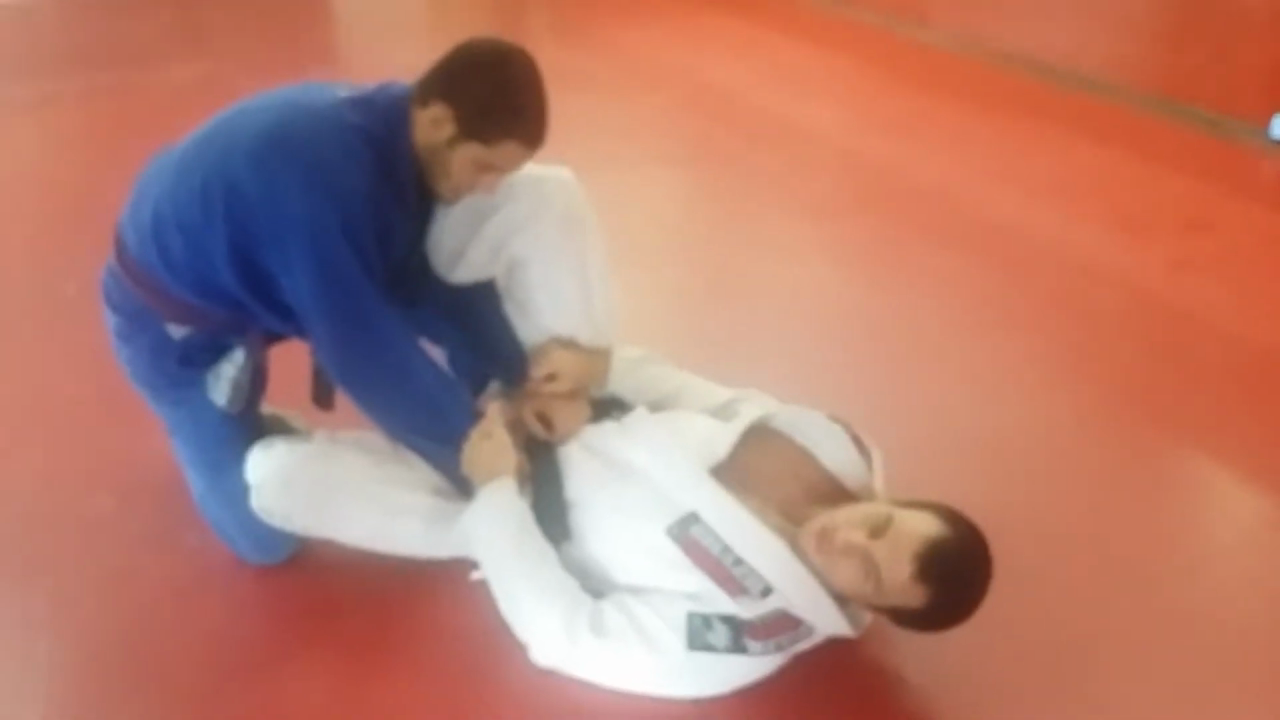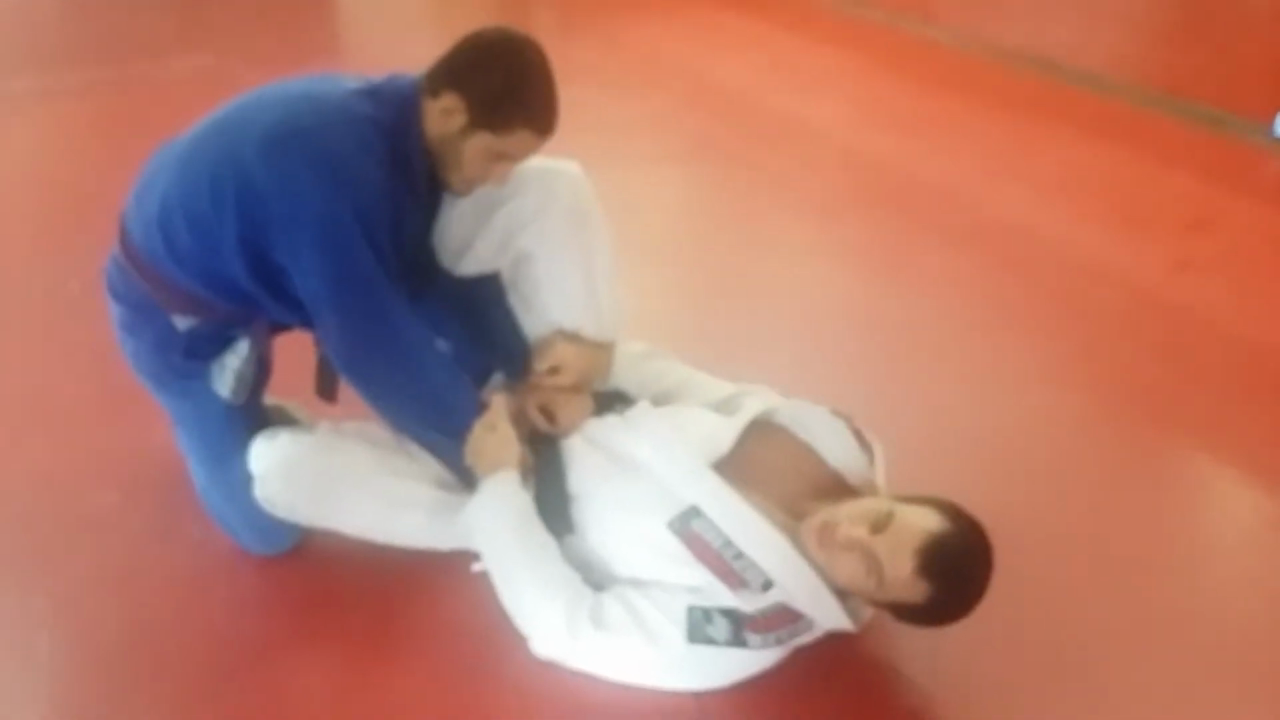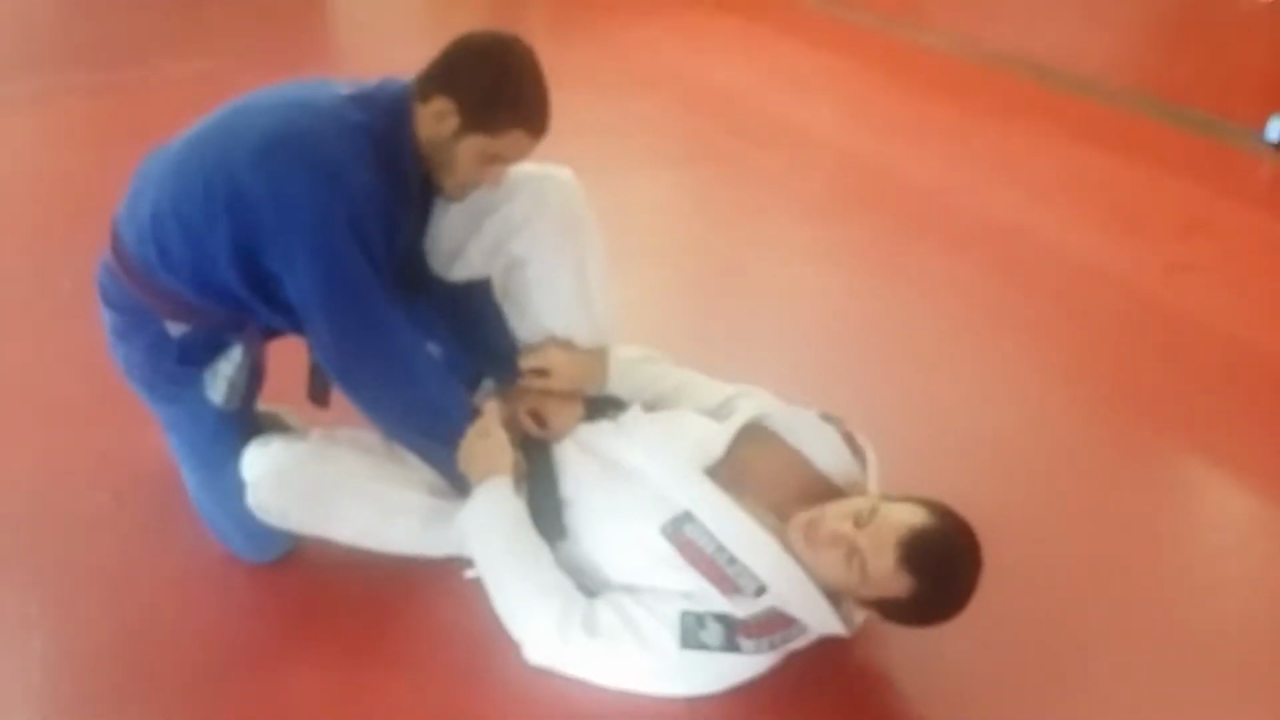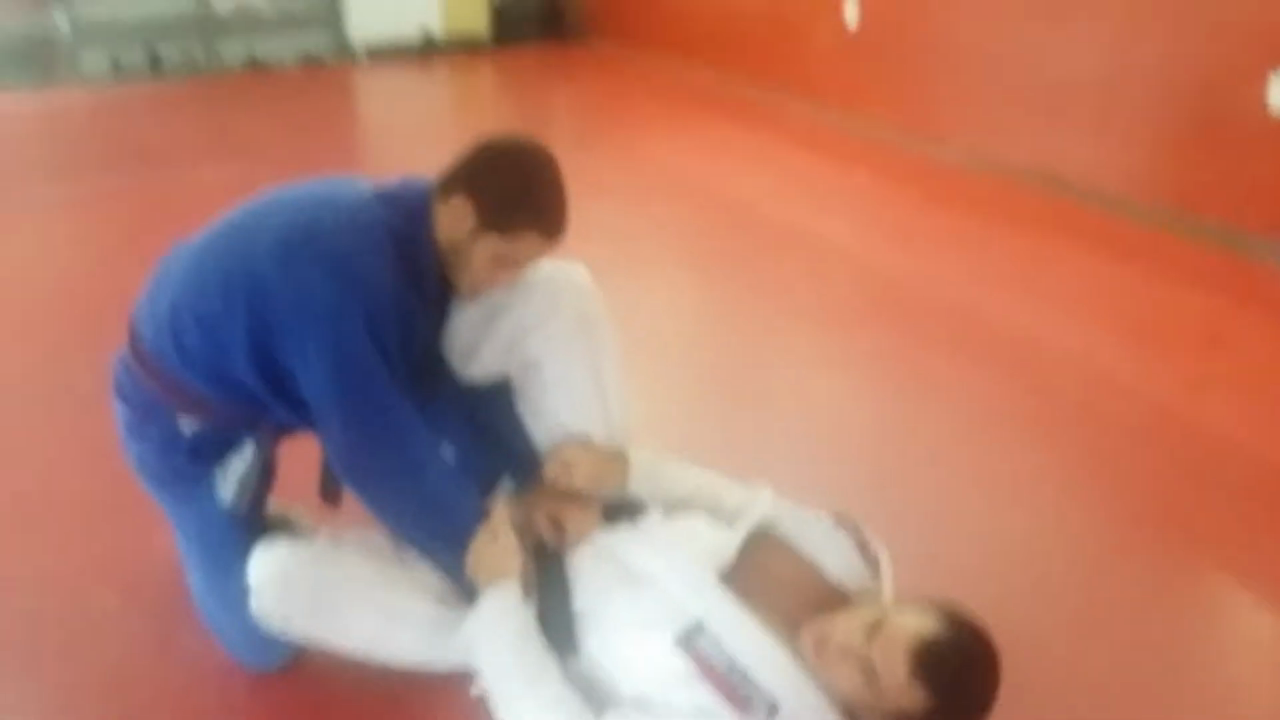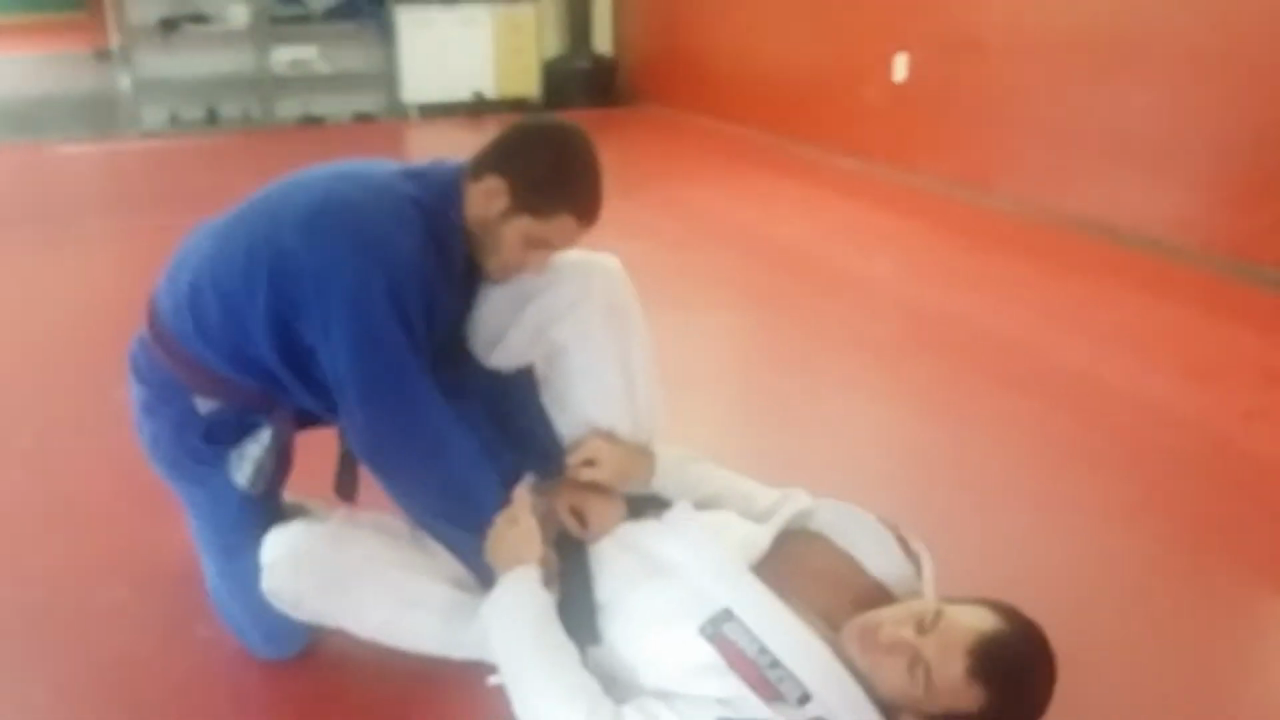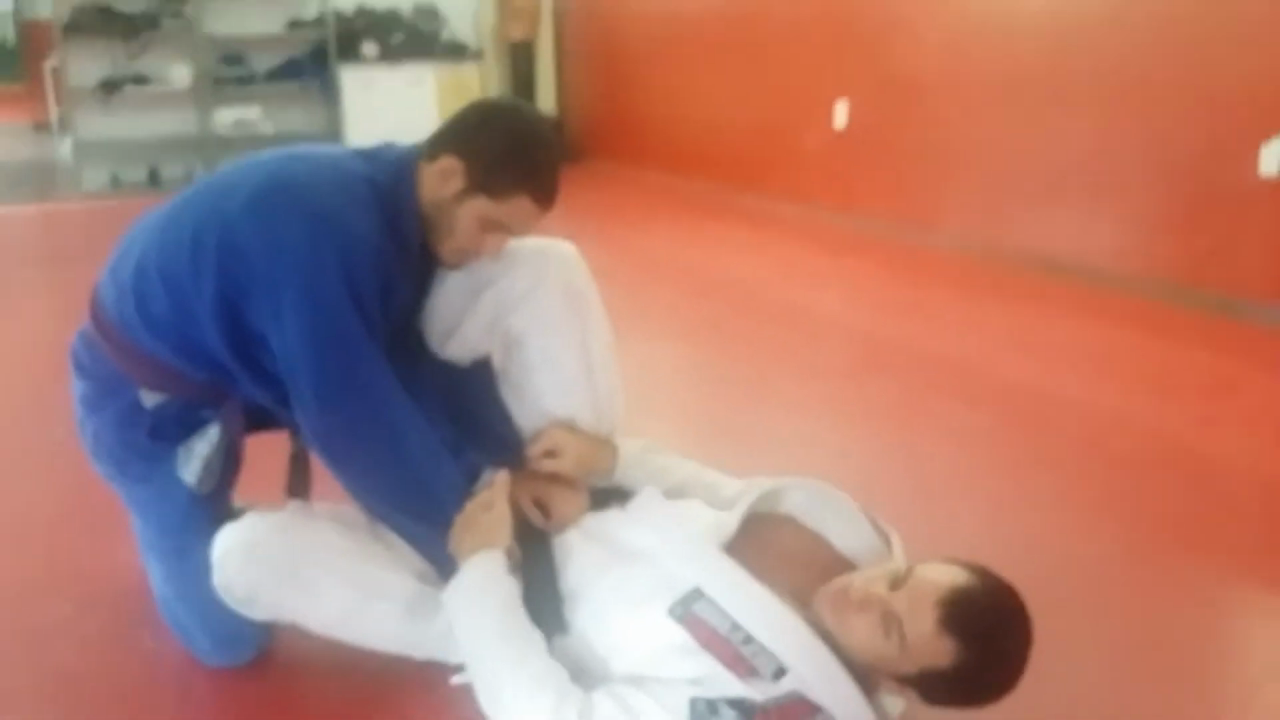
dt=0.5s
person 1, frame 1
left shoulder: (736, 640)
right shoulder: (839, 453)
left elbow: (564, 634)
right elbow: (713, 403)
left wrist: (495, 493)
left hip: (528, 509)
left knee: (278, 477)
left ankle: (261, 436)
person 1, frame 2
left shoulder: (739, 634)
right shoulder: (842, 449)
left elbow: (566, 627)
right elbow: (722, 398)
left wrist: (497, 485)
left hip: (527, 502)
right hip: (572, 399)
left knee: (279, 466)
left ankle: (260, 424)
person 1, frame 3
left shoulder: (735, 637)
right shoulder: (834, 451)
left elbow: (559, 634)
right elbow: (727, 404)
left wrist: (489, 490)
right wrist: (597, 369)
left hip: (523, 507)
right hip: (571, 397)
left knee: (270, 473)
left ankle: (257, 429)
person 1, frame 4
right shoulder: (849, 558)
right elbow: (742, 504)
left wrist: (501, 588)
right wrist: (622, 465)
right hip: (601, 548)
left knee: (276, 594)
person 1, frame 5
right shoulder: (887, 558)
right elbow: (770, 509)
left wrist: (516, 582)
right wrist: (646, 466)
left hip: (551, 607)
right hip: (619, 510)
left knee: (291, 560)
person 1, frame 6
right shoulder: (848, 534)
left wrist: (479, 571)
right wrist: (611, 458)
left hip: (513, 594)
right hip: (587, 508)
left knee: (246, 554)
person 2, frame 1
left shoulder: (390, 130)
right shoulder: (322, 175)
left elbow: (431, 276)
right elbow: (365, 348)
left wrist: (516, 372)
left hip: (253, 278)
right hip: (175, 314)
right knee: (266, 538)
right ankle: (210, 424)
person 2, frame 2
left shoulder: (397, 121)
right shoulder: (332, 168)
left elbow: (433, 271)
right elbow: (376, 344)
left wrist: (521, 364)
left hip: (257, 270)
right hip: (178, 305)
right knee: (270, 528)
right ankle: (215, 419)
person 2, frame 3
left shoulder: (390, 127)
right shoulder: (323, 174)
left elbow: (428, 274)
right elbow: (368, 350)
left wrist: (512, 369)
left hip: (249, 272)
right hip: (172, 311)
right knee: (260, 533)
right ankle: (204, 424)
person 2, frame 4
left shoulder: (410, 229)
right shoulder: (343, 270)
left elbow: (443, 380)
right elbow: (382, 450)
left wrist: (530, 480)
left hip: (266, 373)
right hip: (185, 407)
right knee: (263, 641)
right ankle: (215, 527)
person 2, frame 5
left shoulder: (443, 214)
right shoulder: (370, 246)
left elbow: (475, 366)
right elbow: (402, 432)
left wrist: (555, 474)
left hip: (292, 362)
right hip: (202, 390)
right knee: (278, 630)
right ankle: (232, 510)
person 2, frame 6
left shoulder: (401, 205)
right shoulder: (322, 229)
left elbow: (431, 365)
right elbow: (357, 421)
left wrist: (513, 468)
left hip: (248, 354)
right hip: (149, 389)
right knee: (228, 638)
right ankle: (176, 518)
